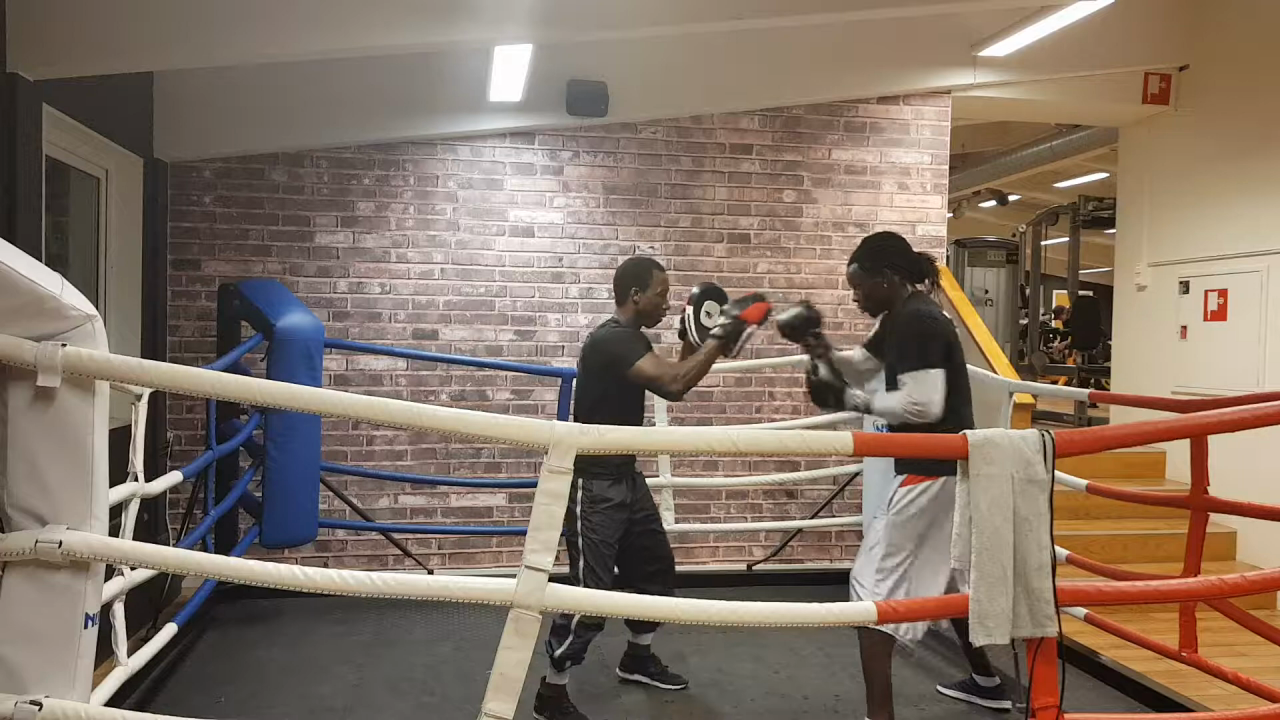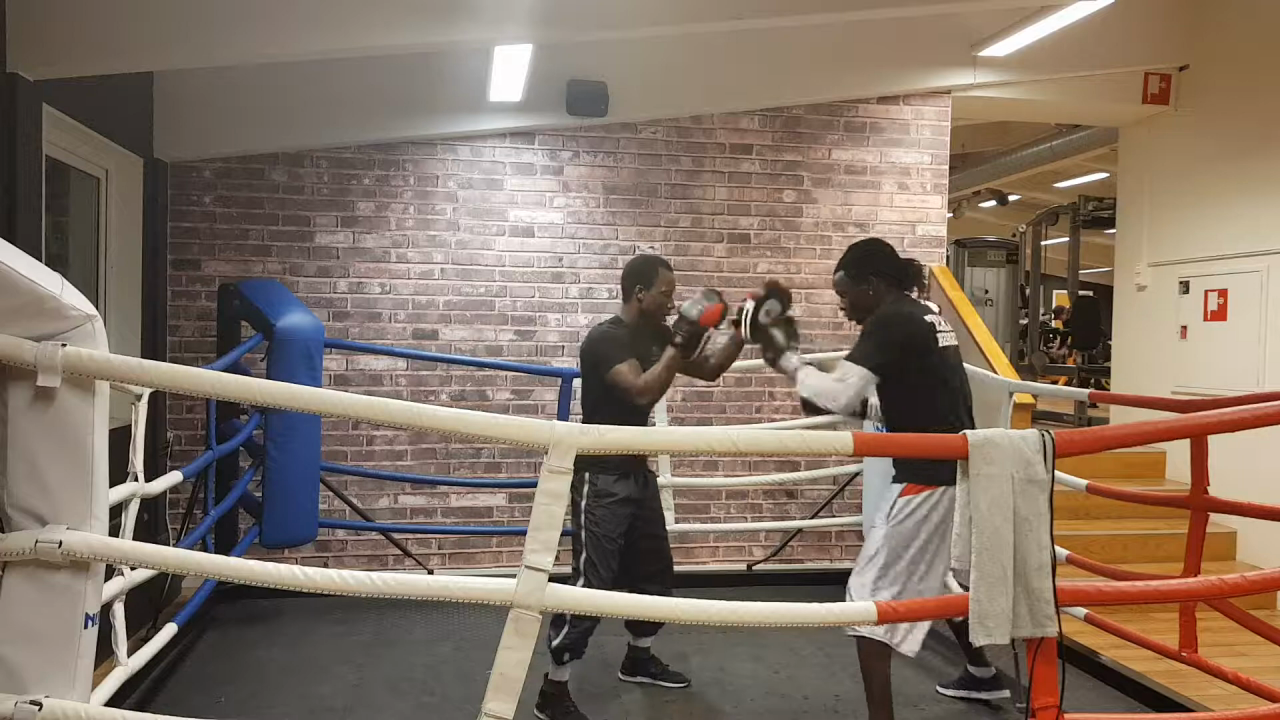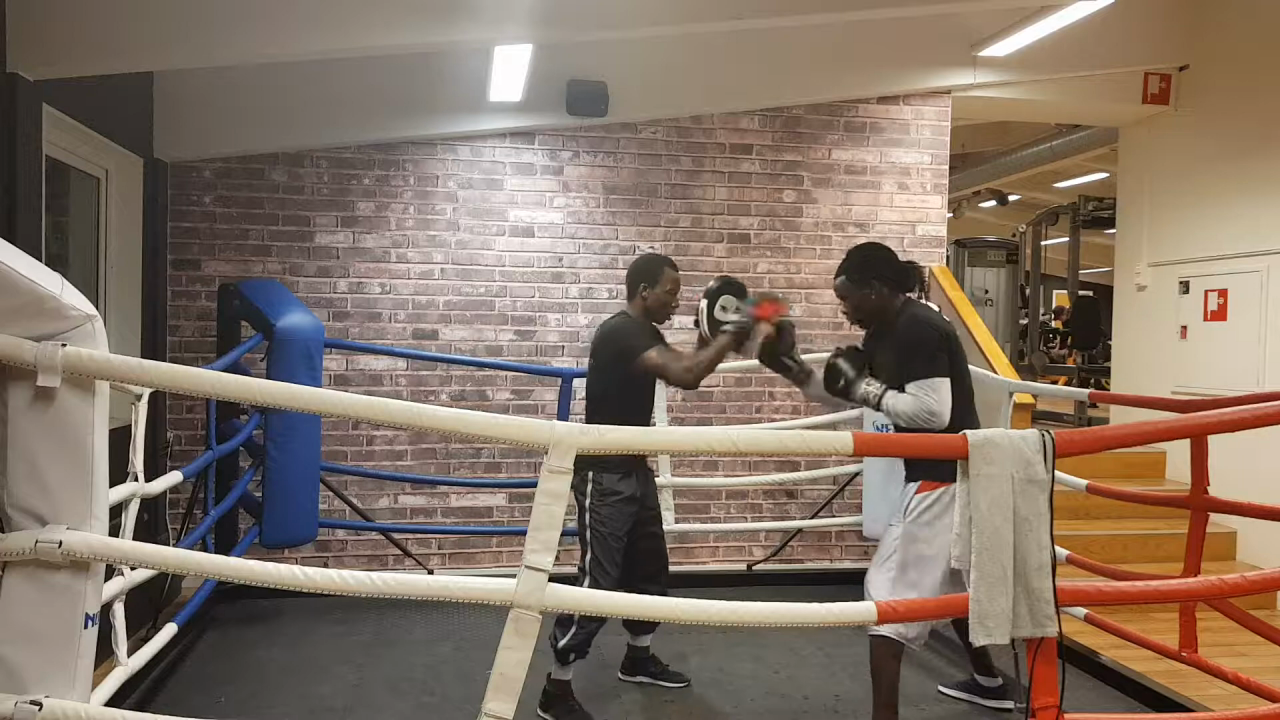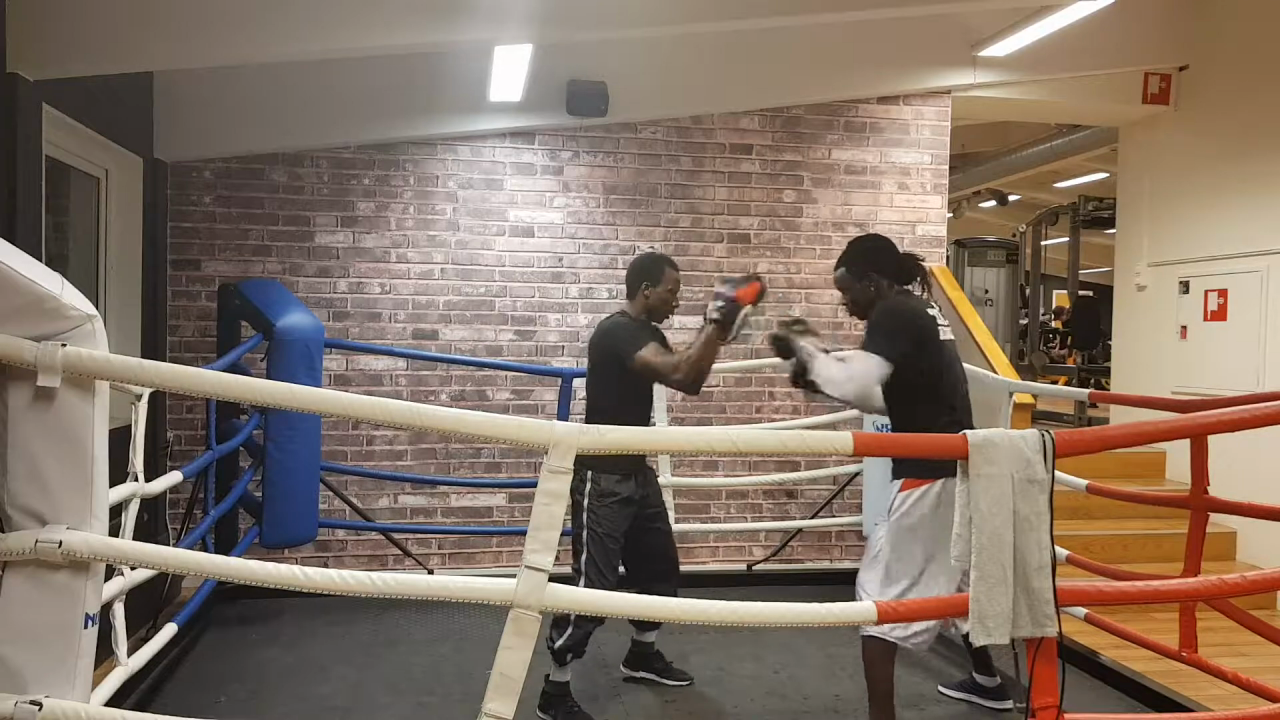
dt=0.2s
person 1, frame 1
left shoulder: (918, 321)
right shoulder: (900, 319)
left elbow: (923, 407)
right elbow: (860, 367)
left wrist: (850, 397)
right wrist: (817, 344)
left hip: (929, 473)
right hip: (943, 470)
left knee: (873, 587)
right knee: (944, 578)
person 1, frame 2
left shoulder: (892, 323)
right shoulder: (922, 318)
left elbow: (841, 396)
left wrist: (784, 359)
right wrist: (845, 388)
left hip: (928, 479)
right hip: (953, 472)
left knee: (871, 595)
right knee: (932, 578)
right ankle: (981, 673)
person 1, frame 3
left shoulder: (918, 328)
right shoulder: (888, 329)
left elbow: (932, 413)
right elbow: (857, 392)
left wrist: (865, 391)
right wrist: (795, 367)
left hip: (941, 478)
right hip: (949, 474)
left knee: (889, 594)
right knee: (947, 581)
right ankle: (988, 681)
person 1, frame 4
left shoulder: (895, 316)
right shoulder: (914, 314)
left elbow: (852, 387)
right elbow: (888, 398)
left wrist: (805, 347)
right wrist: (814, 367)
left hip: (930, 476)
right hip: (955, 470)
left knee: (882, 592)
right knee: (951, 579)
right ankle: (988, 681)
person 2, frame 1
left shoulder: (633, 338)
right shoulder: (610, 340)
left elbow: (670, 388)
right elbow: (674, 383)
left wrist: (696, 338)
right wrist: (722, 337)
left hip: (625, 475)
right hip: (593, 482)
left knee: (655, 569)
right knee: (592, 591)
left ankle: (637, 658)
person 2, frame 2
left shoulder: (654, 335)
right shoulder: (604, 339)
left elbow: (709, 369)
right elbow: (643, 393)
left wrist: (743, 330)
right wrist: (682, 342)
left hip: (635, 471)
right hip: (600, 477)
left knee: (654, 571)
right knee: (593, 585)
left ankle: (639, 659)
person 2, frame 3
left shoulder: (646, 331)
right shoulder: (618, 332)
left elbow: (689, 374)
right elbow: (685, 373)
left wrist: (715, 329)
right wrist: (734, 333)
left hip: (634, 469)
right hip: (602, 475)
left knee: (650, 570)
right knee: (598, 583)
left ankle: (638, 659)
person 2, frame 4
left shoulder: (646, 334)
right shoulder: (616, 331)
left elbow: (691, 383)
right elbow: (675, 371)
left wrist: (714, 327)
right wrist: (718, 321)
left hip: (635, 470)
right hip: (601, 475)
left knee: (659, 567)
right knee: (595, 584)
left ankle: (642, 654)
